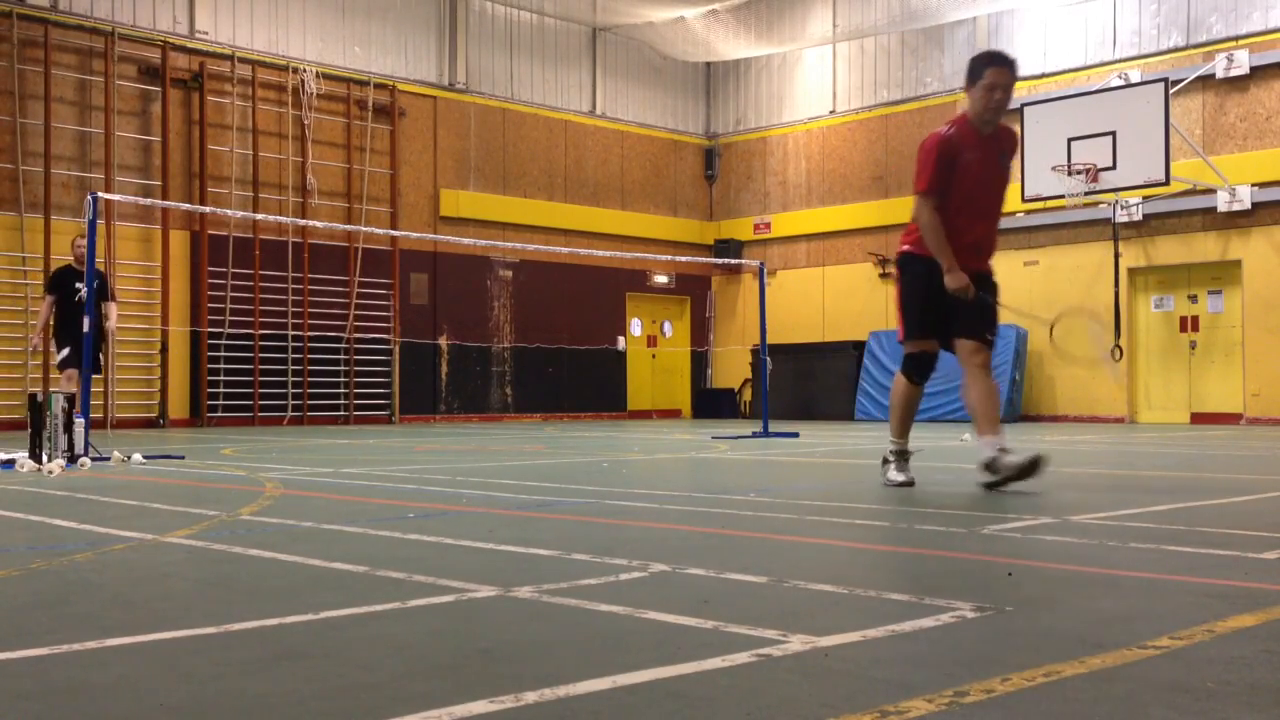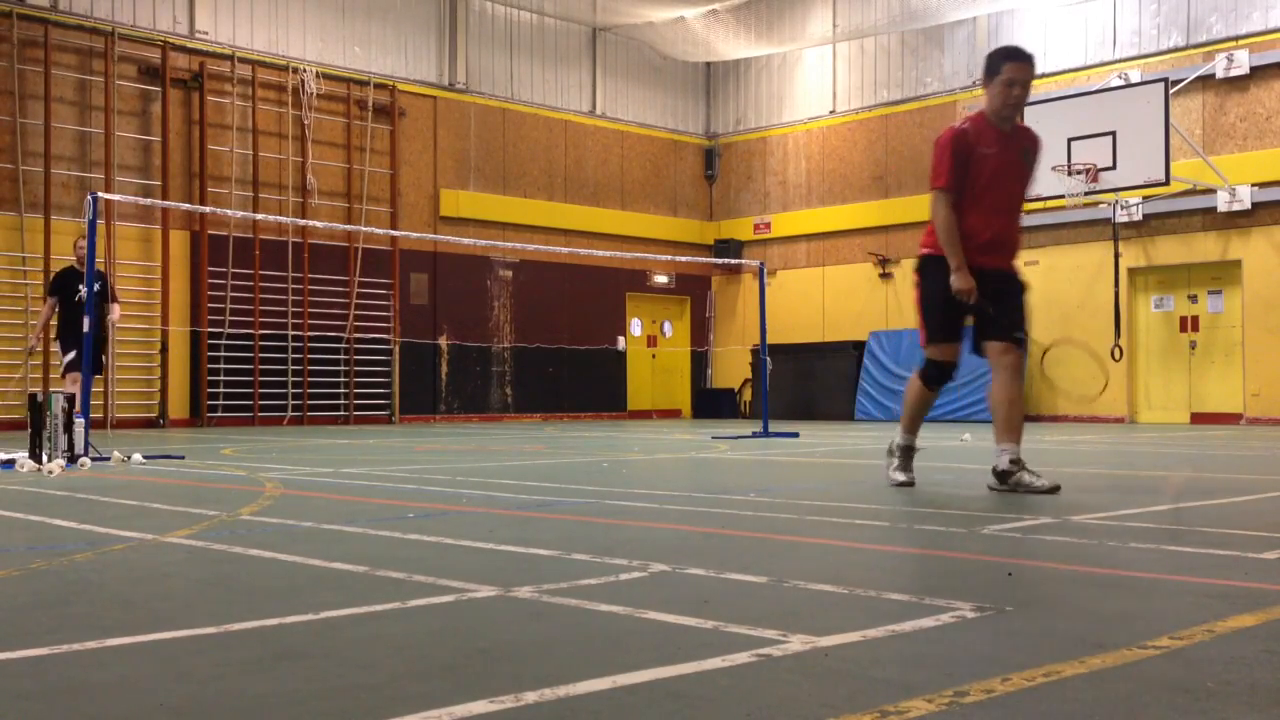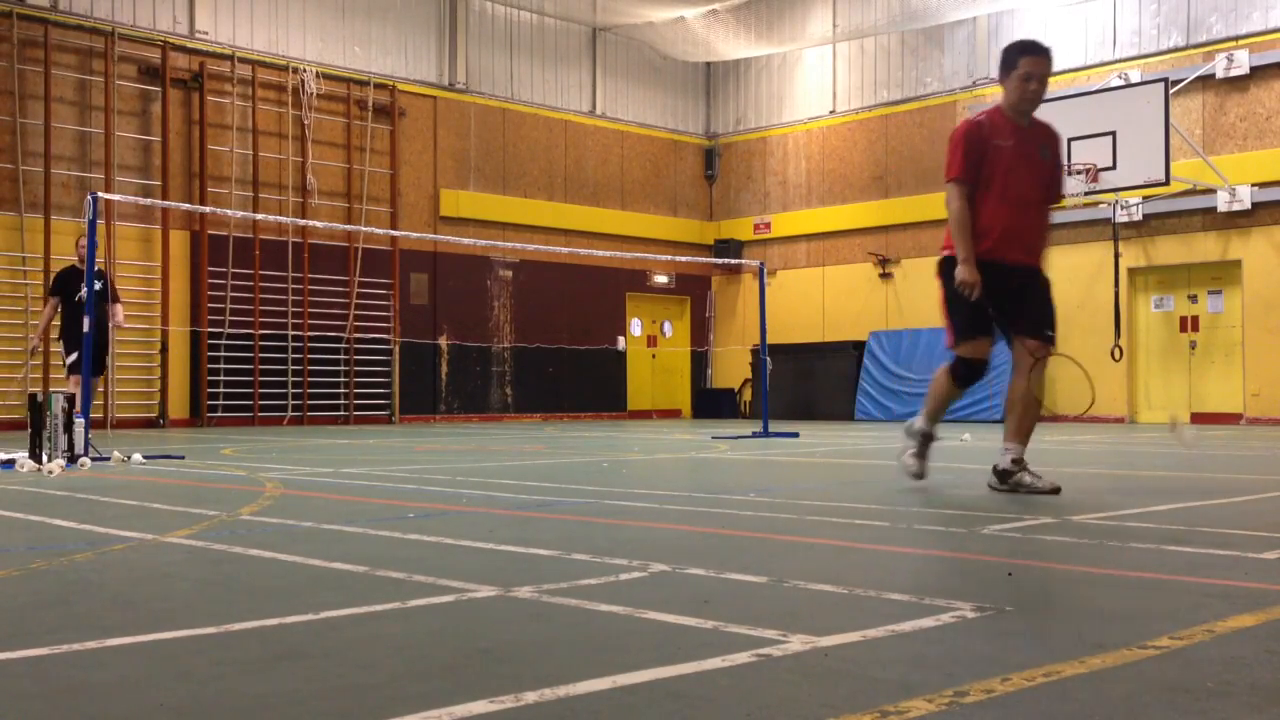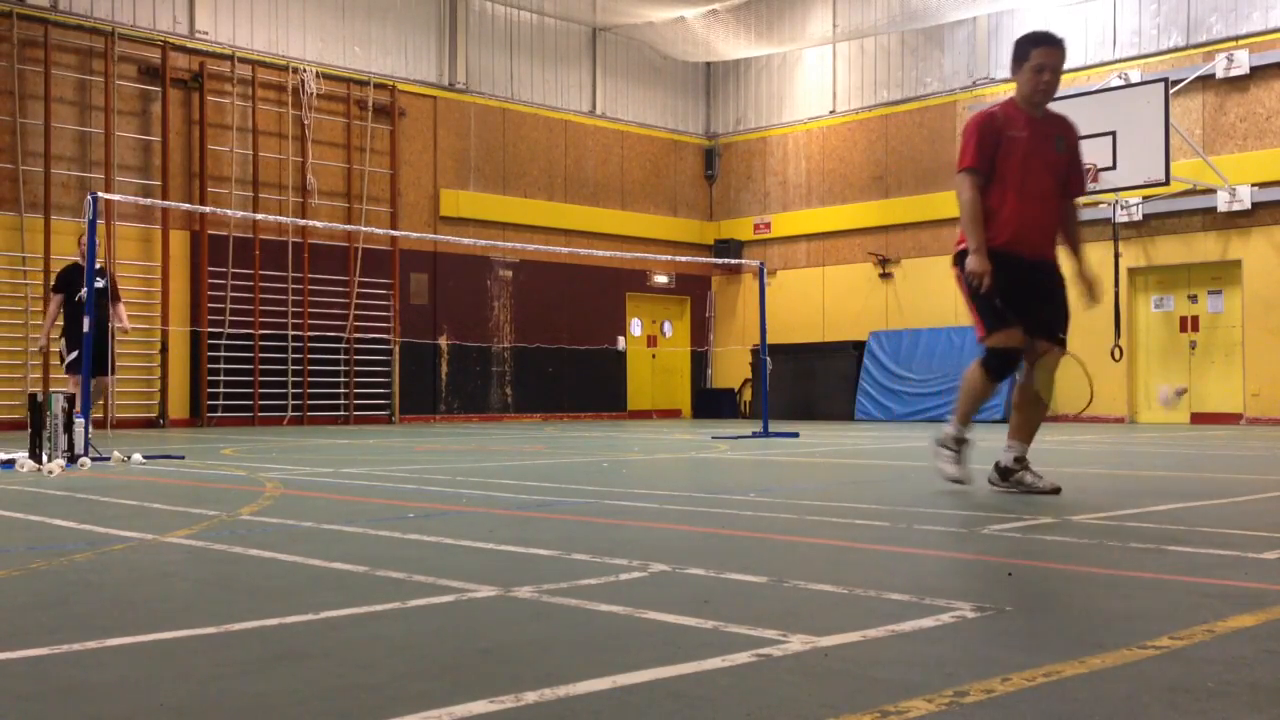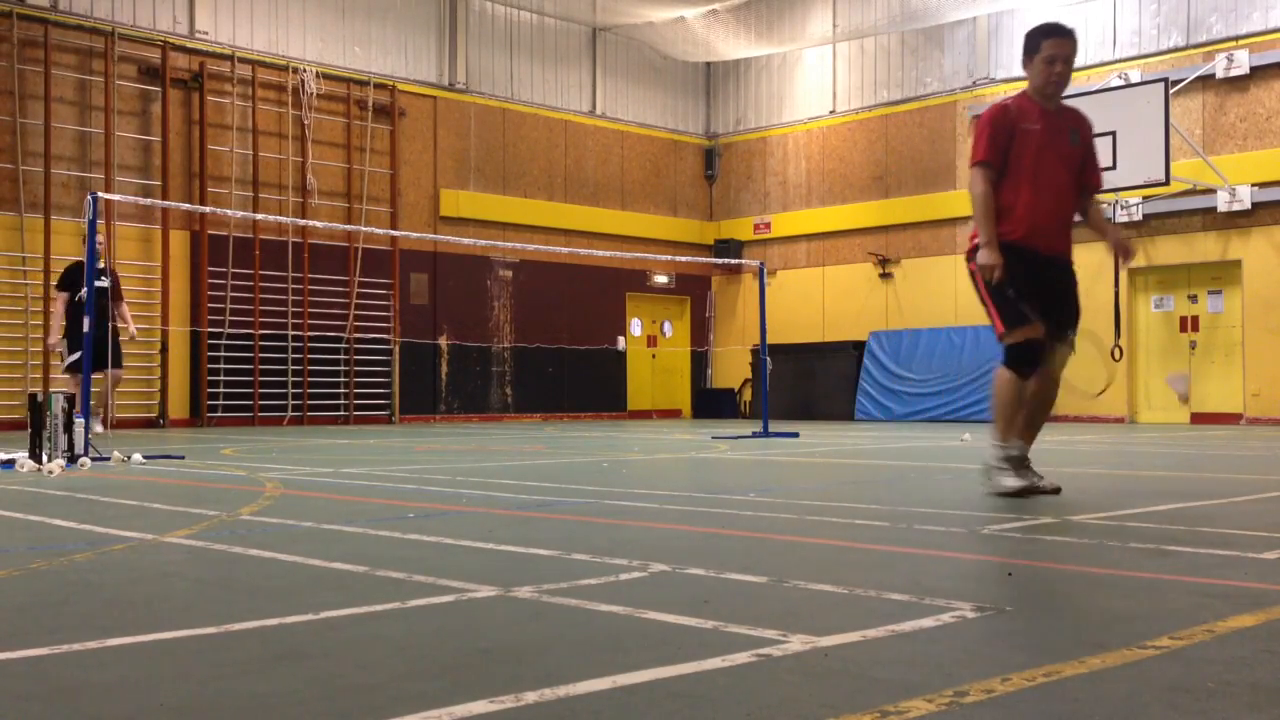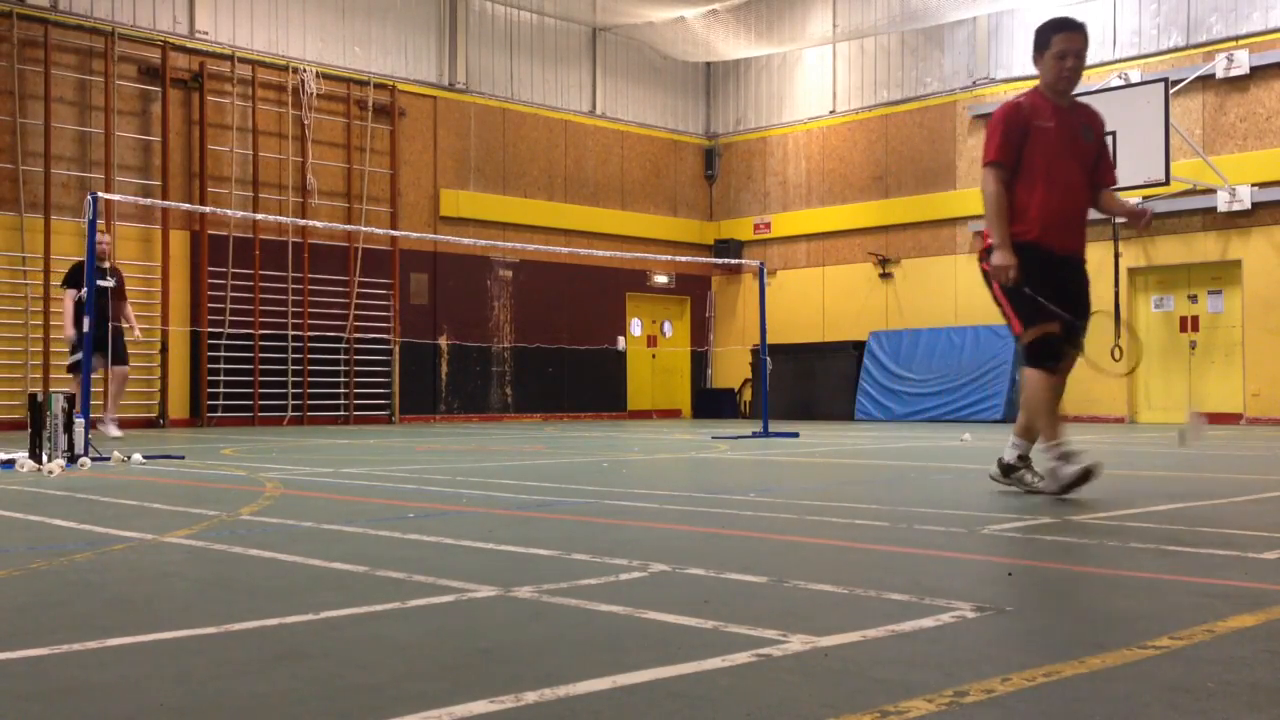
dt=0.1s
person 1, frame 1
left shoulder: (1007, 141)
right shoulder: (942, 142)
right elbow: (925, 208)
right wrist: (949, 268)
left hip: (974, 269)
right hip: (926, 261)
left knee: (976, 355)
right knee: (920, 356)
left ankle: (993, 456)
right ankle: (896, 455)
person 1, frame 2
left shoulder: (1028, 143)
right shoulder: (959, 137)
right elbow: (941, 205)
right wrist: (958, 269)
left hip: (997, 270)
right hip: (947, 264)
left knee: (1009, 358)
right knee: (941, 362)
left ankle: (1008, 465)
right ankle: (902, 448)
person 1, frame 3
left shoulder: (1048, 140)
right shoulder: (975, 130)
right elbow: (956, 196)
left wrist: (1036, 262)
right wrist: (965, 262)
left hip: (1023, 267)
right hip: (970, 264)
left knee: (1035, 354)
right knee: (972, 358)
left ankle: (1011, 462)
right ankle: (921, 429)
person 1, frame 4
left shoulder: (1065, 132)
right shoulder: (989, 122)
left elbow: (1066, 204)
right elbow: (969, 188)
left wrist: (1080, 262)
right wrist: (976, 251)
left hip: (1040, 261)
right hip: (990, 258)
left knee: (1046, 354)
right knee: (1005, 348)
left ankle: (1011, 462)
right ankle: (953, 435)
person 1, frame 5
left shoulder: (1078, 125)
right shoulder: (1002, 115)
left elbow: (1083, 196)
right elbow: (981, 181)
left wrist: (1109, 233)
right wrist: (987, 245)
left hip: (1054, 257)
right hip: (1004, 251)
left knee: (1052, 355)
right knee: (1024, 345)
left ankle: (1011, 456)
right ankle: (1002, 459)
person 1, frame 6
left shoulder: (1091, 121)
right shoulder: (1015, 112)
left elbow: (1098, 191)
right elbow: (993, 181)
left wrist: (1127, 210)
right wrist: (1001, 247)
left hip: (1067, 256)
right hip: (1018, 252)
left knee: (1062, 356)
right knee: (1043, 342)
left ankle: (1013, 460)
right ankle: (1059, 457)
person 2, frame 1
left shoulder: (100, 277)
right shoulder: (60, 274)
left elbow: (110, 304)
right elbow: (47, 305)
left wrist: (112, 321)
right wrist: (37, 334)
left hip: (92, 336)
right hip: (66, 334)
right knee: (70, 374)
person 2, frame 2
left shoulder: (102, 278)
right shoulder: (62, 276)
left elbow: (114, 304)
right elbow: (49, 307)
left wrist: (115, 315)
right wrist: (35, 336)
left hip: (95, 339)
right hip: (69, 337)
right knee: (74, 377)
person 2, frame 3
left shoulder: (104, 277)
right shoulder: (65, 275)
left elbow: (115, 304)
right elbow: (51, 306)
left wrist: (119, 318)
right wrist: (38, 336)
left hip: (99, 337)
right hip: (73, 336)
right knee: (76, 379)
person 2, frame 4
left shoulder: (106, 275)
right shoulder: (68, 273)
left elbow: (117, 303)
right elbow: (55, 304)
left wrist: (124, 321)
right wrist: (44, 335)
left hip: (101, 335)
right hip: (74, 334)
left knee: (104, 382)
right knee: (75, 379)
person 2, frame 5
left shoulder: (110, 274)
right shoulder: (74, 270)
left elbow: (119, 303)
right elbow: (60, 302)
left wrist: (130, 325)
right wrist: (54, 333)
left hip: (106, 332)
right hip: (79, 334)
left knee: (115, 374)
right knee: (77, 379)
left ankle: (96, 415)
person 2, frame 6
left shoulder: (115, 274)
right shoulder: (79, 269)
left elbow: (123, 304)
right elbow: (68, 298)
left wrist: (135, 327)
right wrist: (68, 327)
left hip: (111, 331)
right hip: (84, 332)
left knee: (122, 372)
right knee: (80, 378)
left ankle: (109, 419)
